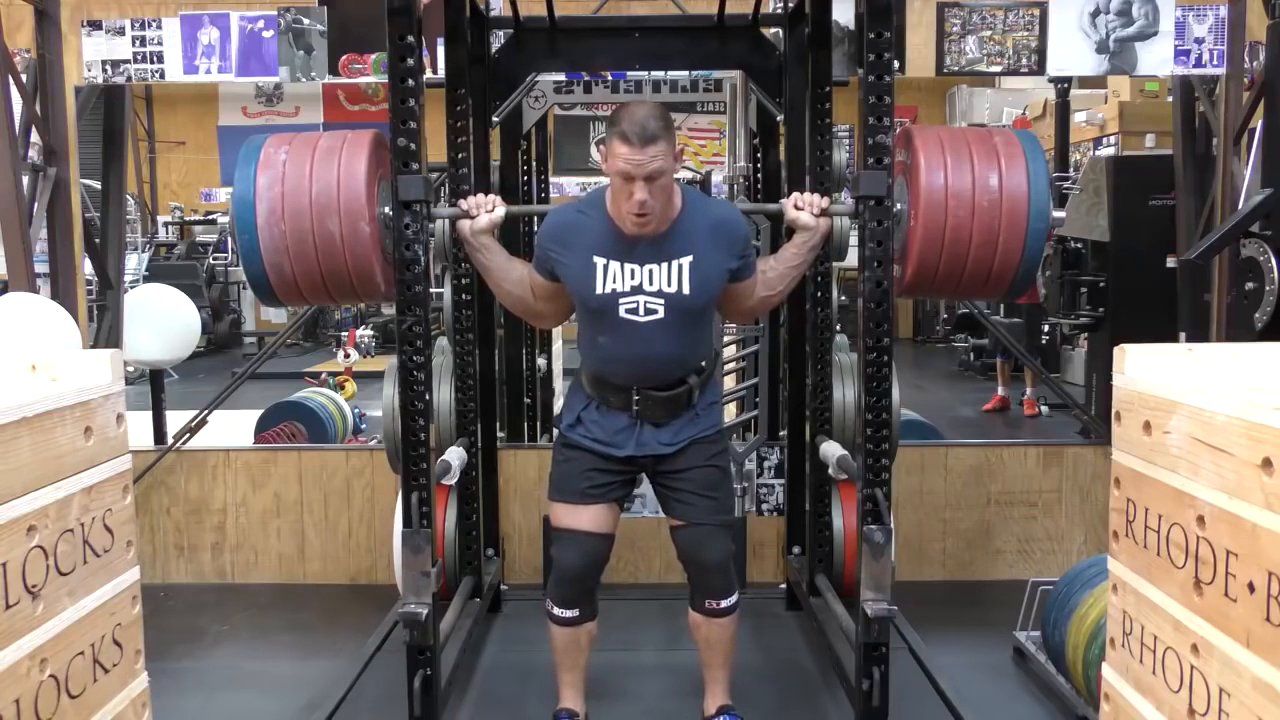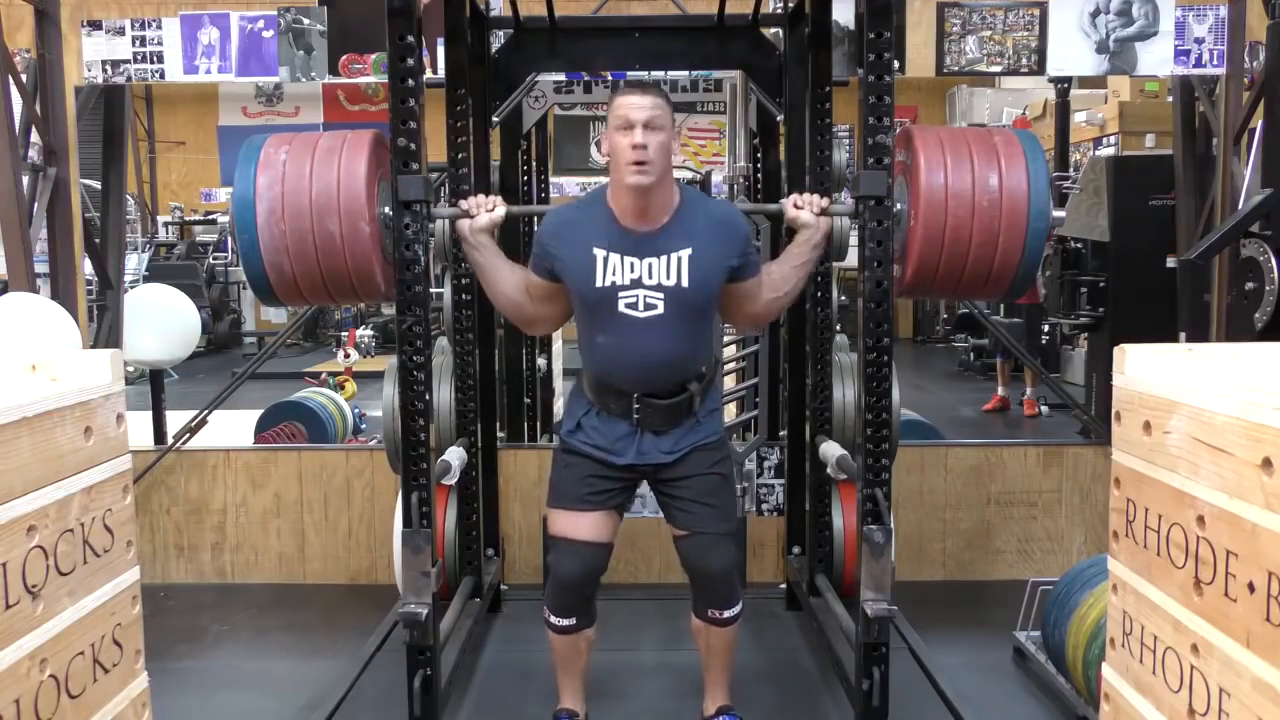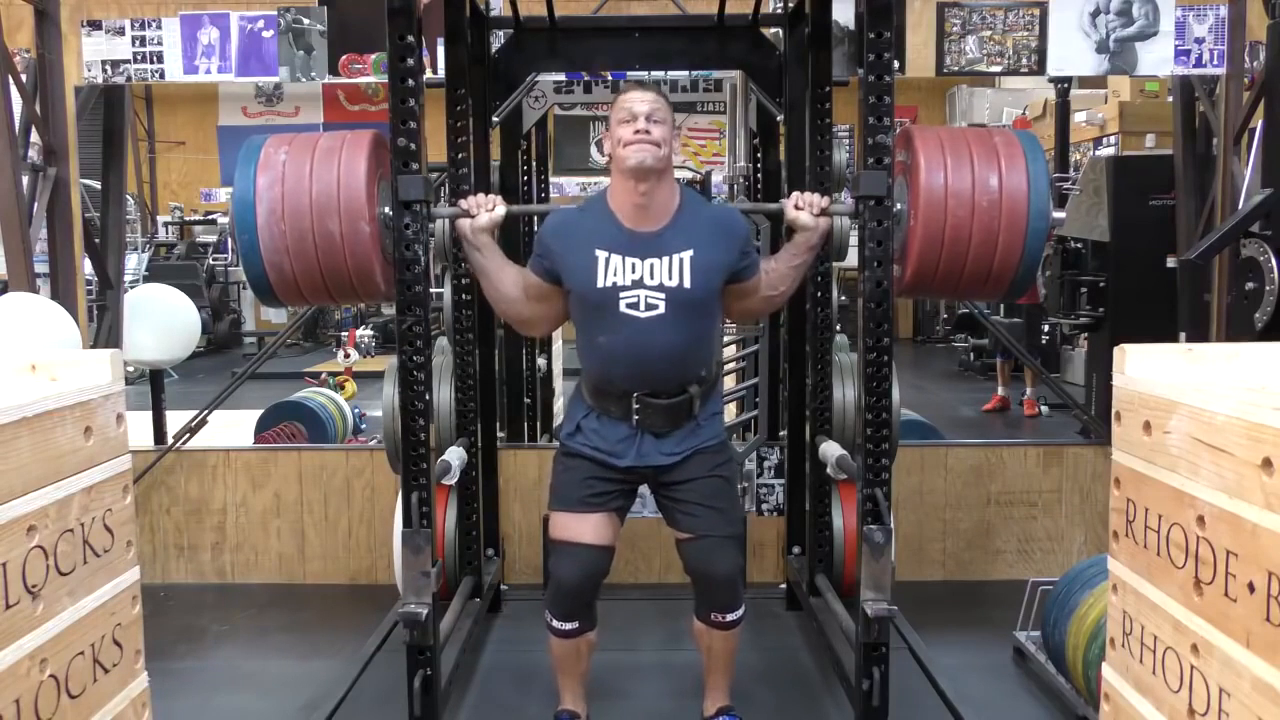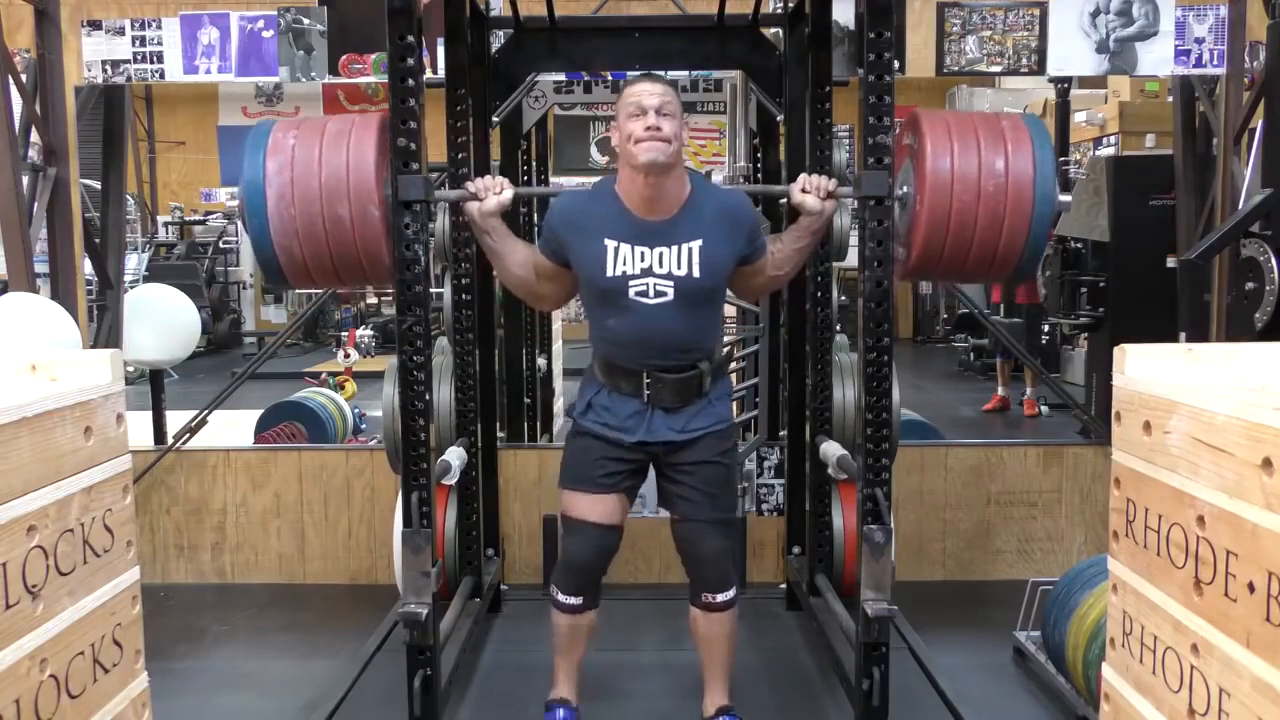
dt=0.5s
person 1, frame 1
left shoulder: (722, 226)
right shoulder: (565, 228)
left elbow: (744, 306)
right elbow: (543, 310)
left wrist: (807, 238)
right wrist: (481, 241)
left hip: (690, 421)
right hip: (597, 421)
left knee: (712, 565)
right knee: (573, 567)
person 1, frame 2
left shoulder: (723, 226)
right shoulder: (563, 229)
left elbow: (752, 313)
right elbow: (535, 317)
left wrist: (810, 238)
right wrist: (478, 241)
left hip: (692, 428)
right hip: (598, 427)
left knee: (717, 574)
right knee: (569, 576)
person 1, frame 3
left shoulder: (723, 227)
right shoulder: (565, 231)
left elbow: (751, 305)
right elbow: (531, 317)
left wrist: (807, 239)
right wrist: (480, 241)
left hip: (693, 431)
right hip: (598, 430)
left knee: (722, 577)
right knee: (570, 581)
person 1, frame 4
left shoulder: (730, 212)
right shoulder: (574, 214)
left elbow: (755, 283)
right elbow: (546, 291)
left wrist: (813, 221)
right wrist: (488, 224)
left hip: (700, 412)
right hip: (609, 408)
left knee: (711, 562)
right knee: (581, 556)
